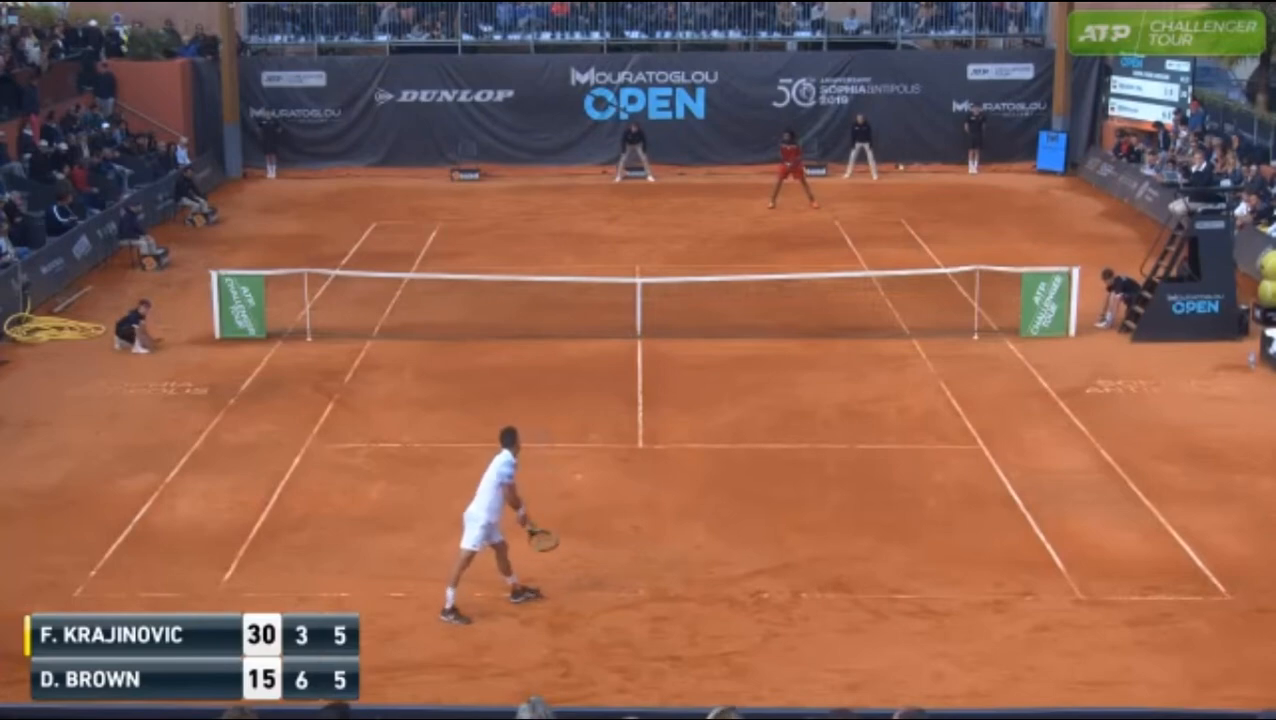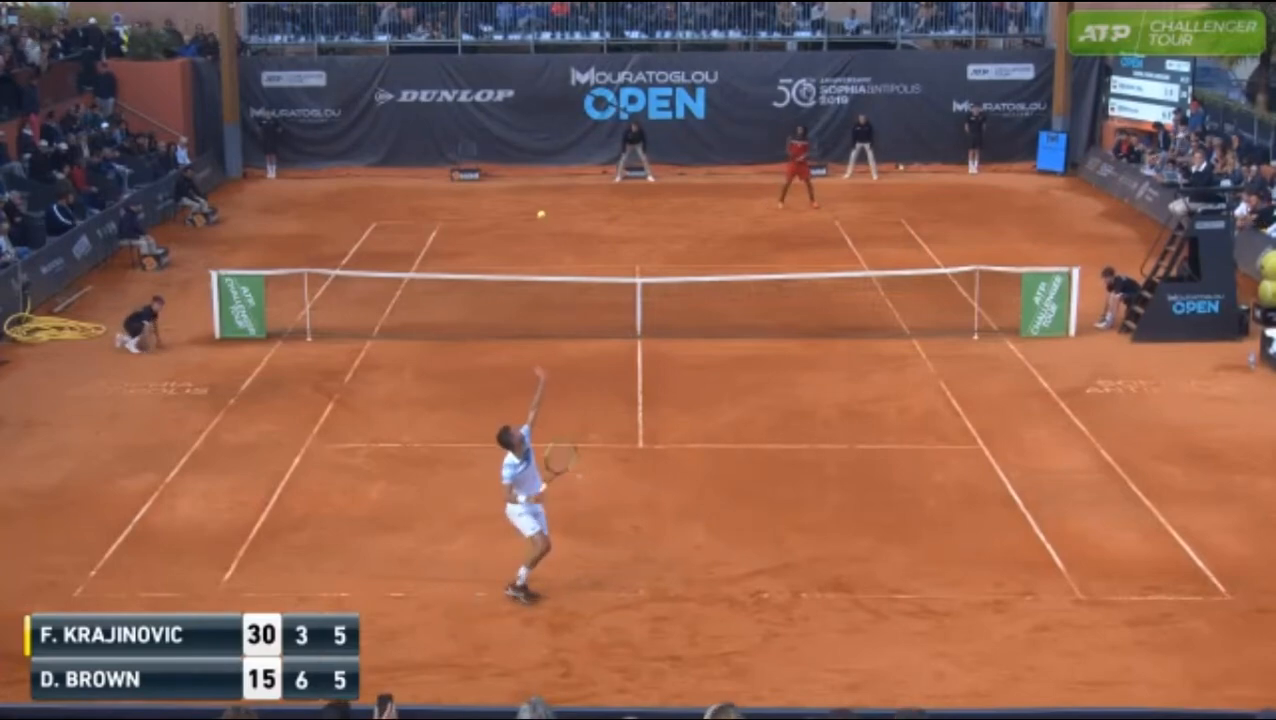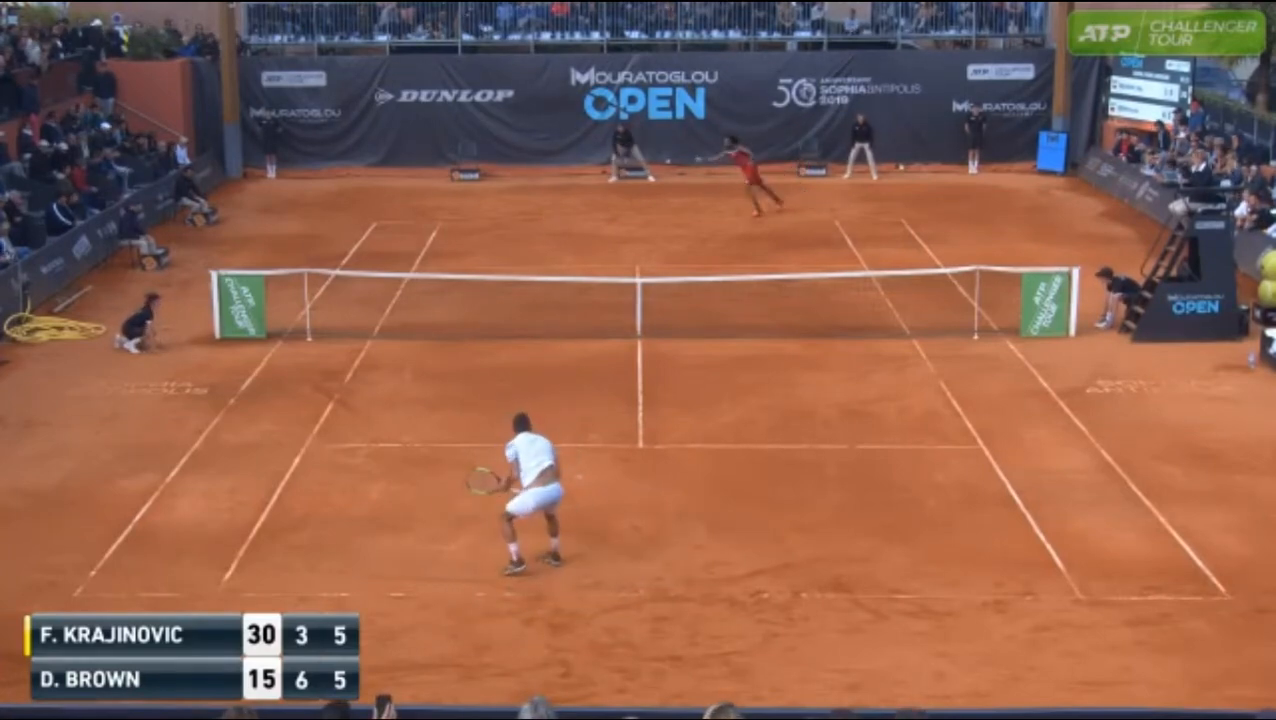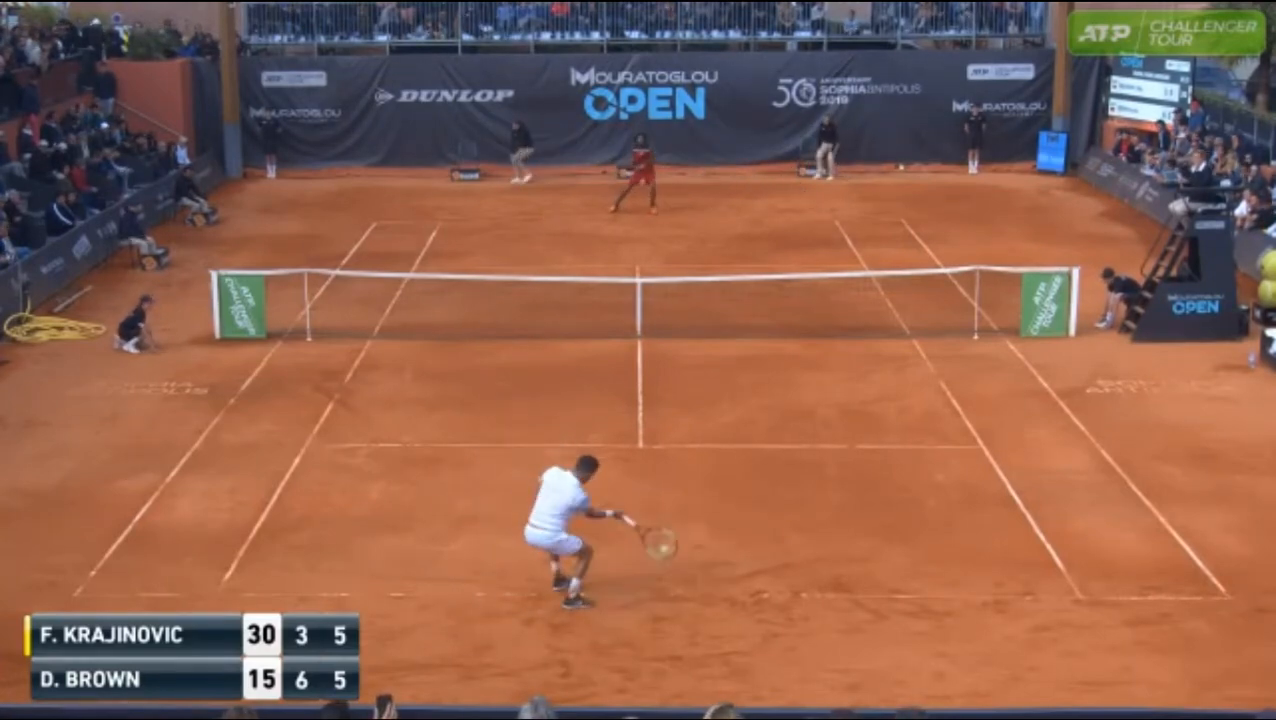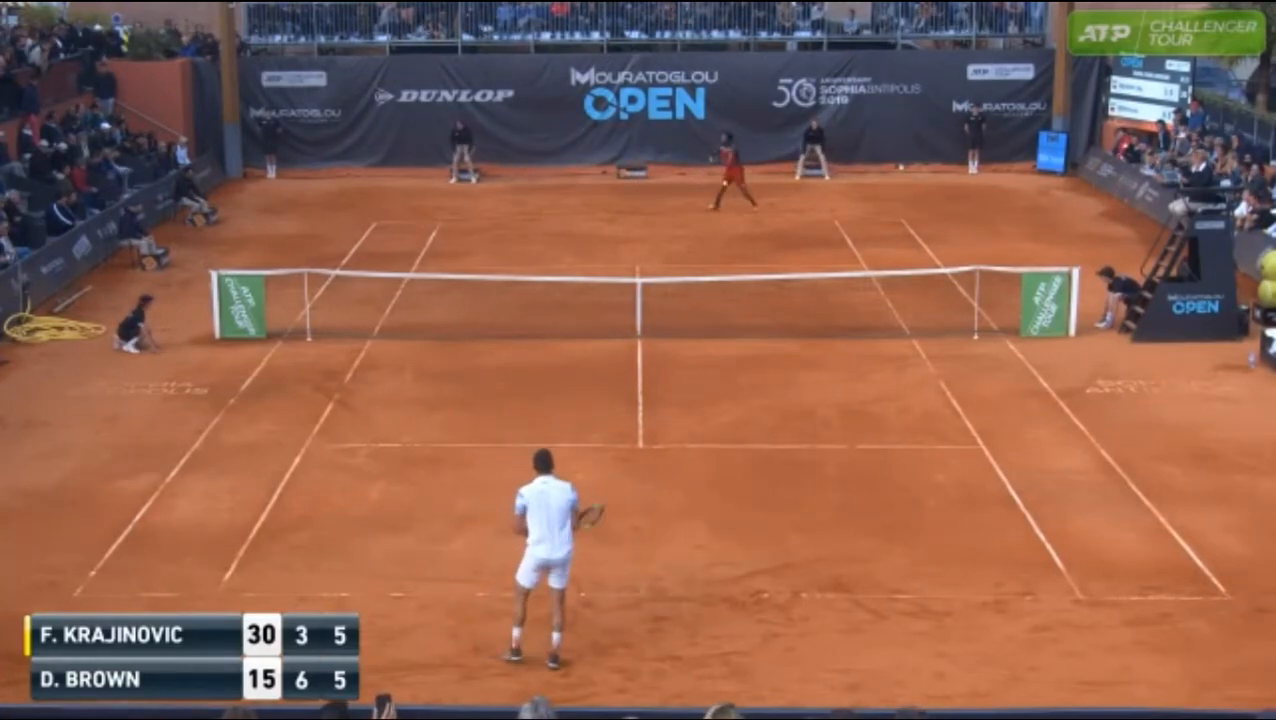
dt=1s
person 1, frame 1
left shoulder: (507, 462)
right shoulder: (507, 463)
left elbow: (511, 493)
right elbow: (510, 496)
left wrist: (521, 515)
right wrist: (521, 512)
left hip: (489, 517)
right hip: (479, 517)
left knee: (502, 548)
right knee: (465, 560)
left ankle: (517, 590)
right ankle: (448, 609)
person 1, frame 2
left shoulder: (525, 440)
right shoulder: (509, 465)
left elbow: (532, 411)
right elbow: (508, 498)
left wrist: (542, 383)
right wrist: (524, 499)
left hip: (533, 507)
right hip: (520, 510)
left knee: (541, 548)
right knee: (542, 547)
left ankle: (517, 584)
right ankle: (517, 586)
person 1, frame 3
left shoulder: (513, 445)
right shoulder: (545, 442)
left elbow: (514, 476)
left wrist: (505, 485)
left hip: (535, 494)
right hip: (555, 490)
left knee: (506, 518)
right knee: (550, 514)
left ankle: (516, 560)
right ankle: (554, 554)
person 1, frame 4
left shoulder: (553, 472)
right shoulder: (579, 496)
right elbow: (591, 514)
right wrist: (610, 513)
left hip: (529, 532)
right hip: (548, 538)
right knee: (586, 553)
left ankle: (557, 579)
right ankle: (571, 598)
person 1, frame 5
left shoulder: (524, 492)
right shoulder: (568, 489)
left elbow: (518, 528)
right elbow: (575, 524)
left hip: (536, 555)
right hip: (561, 555)
left knee: (521, 597)
right knee: (558, 602)
left ankle: (515, 648)
right ankle: (554, 654)
